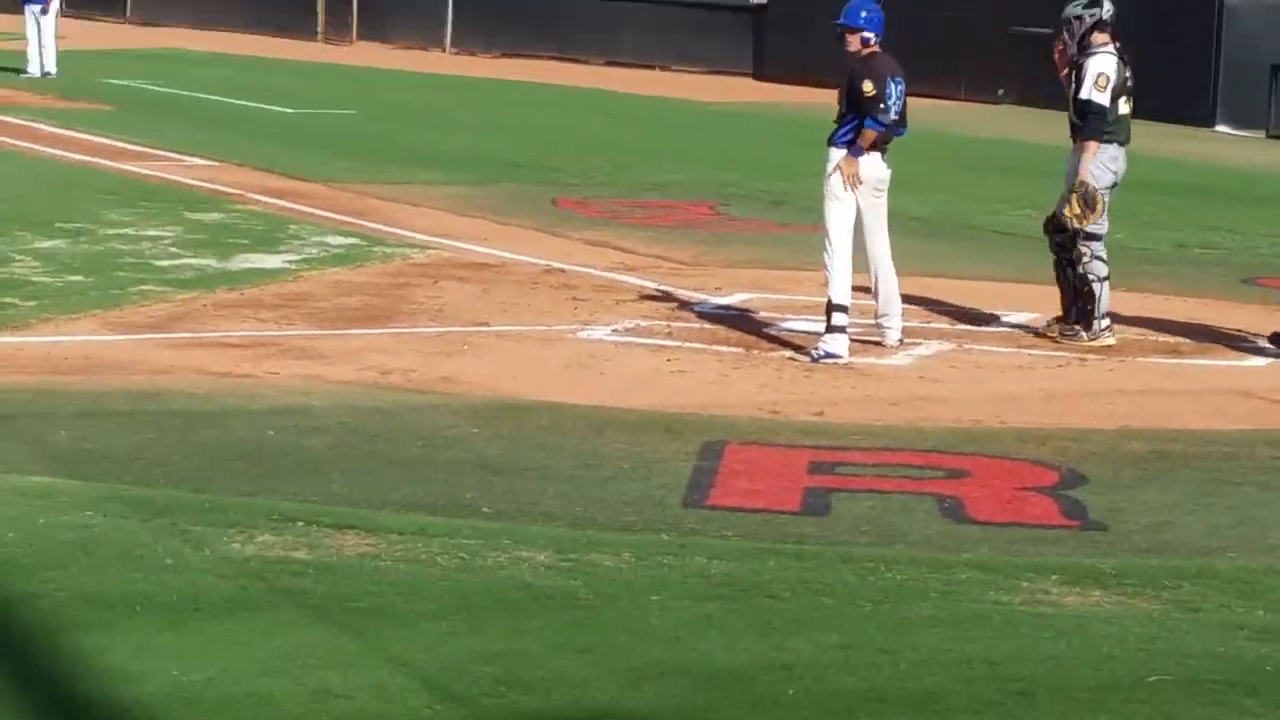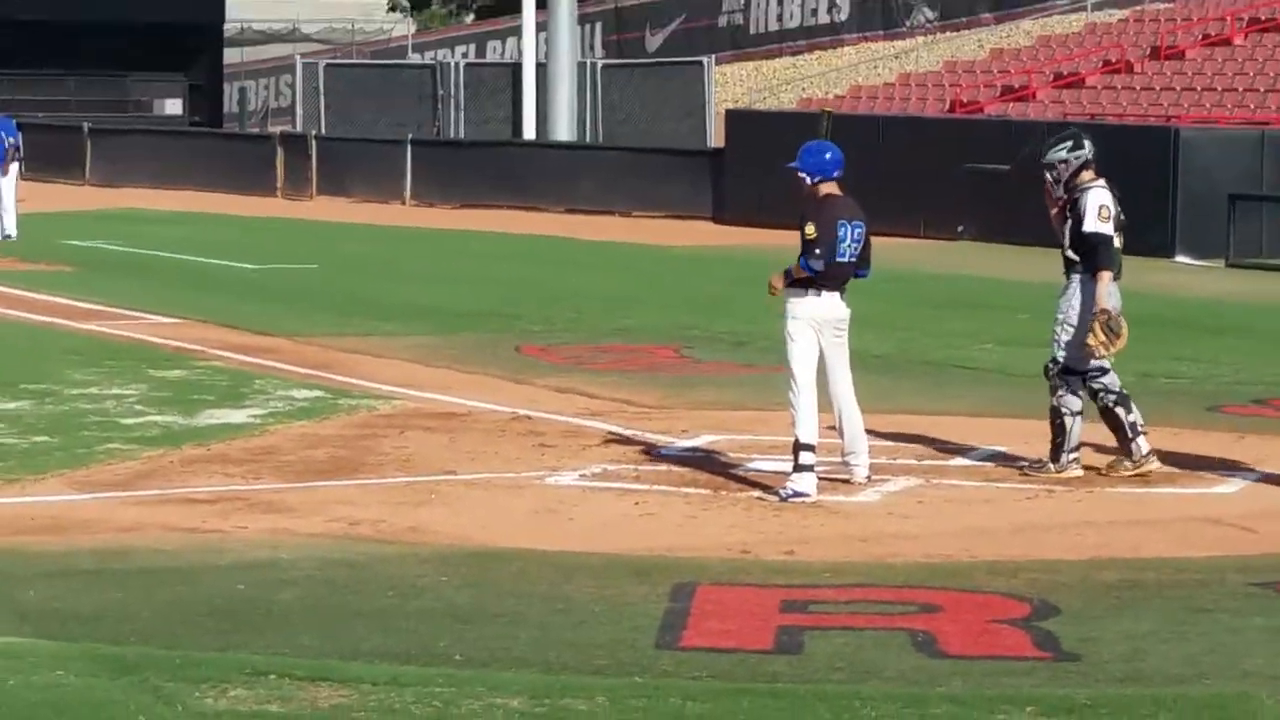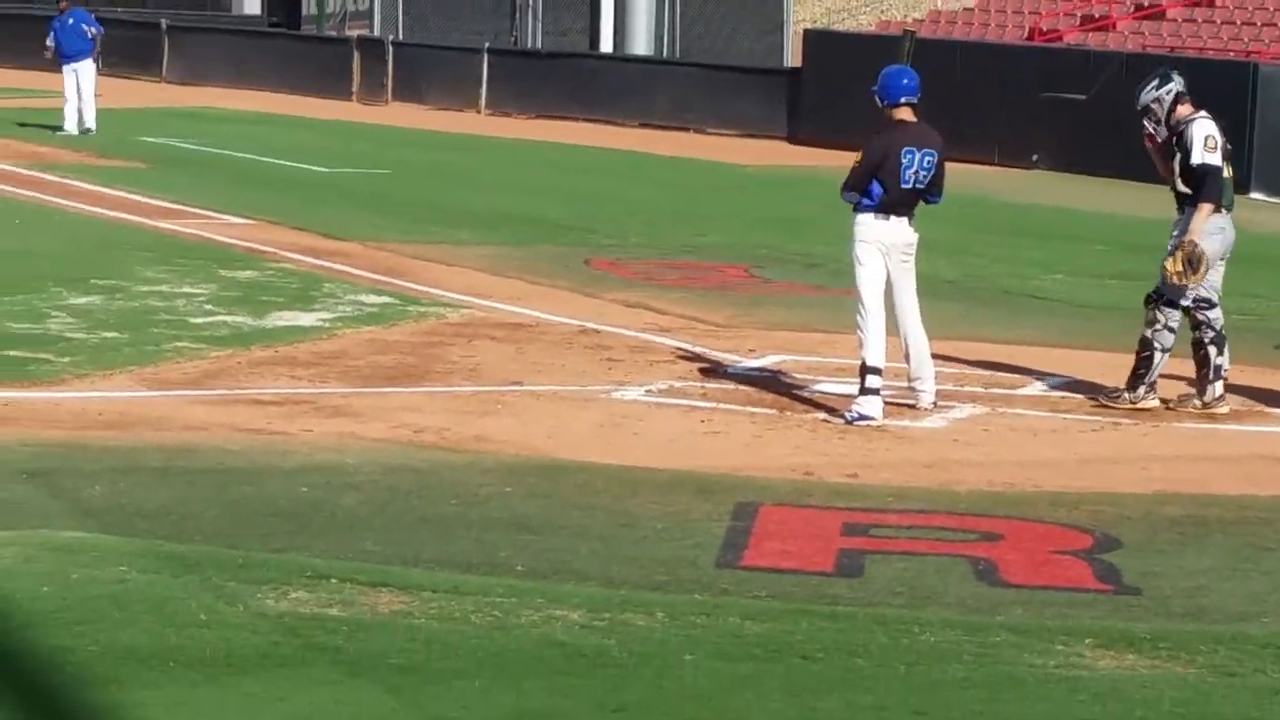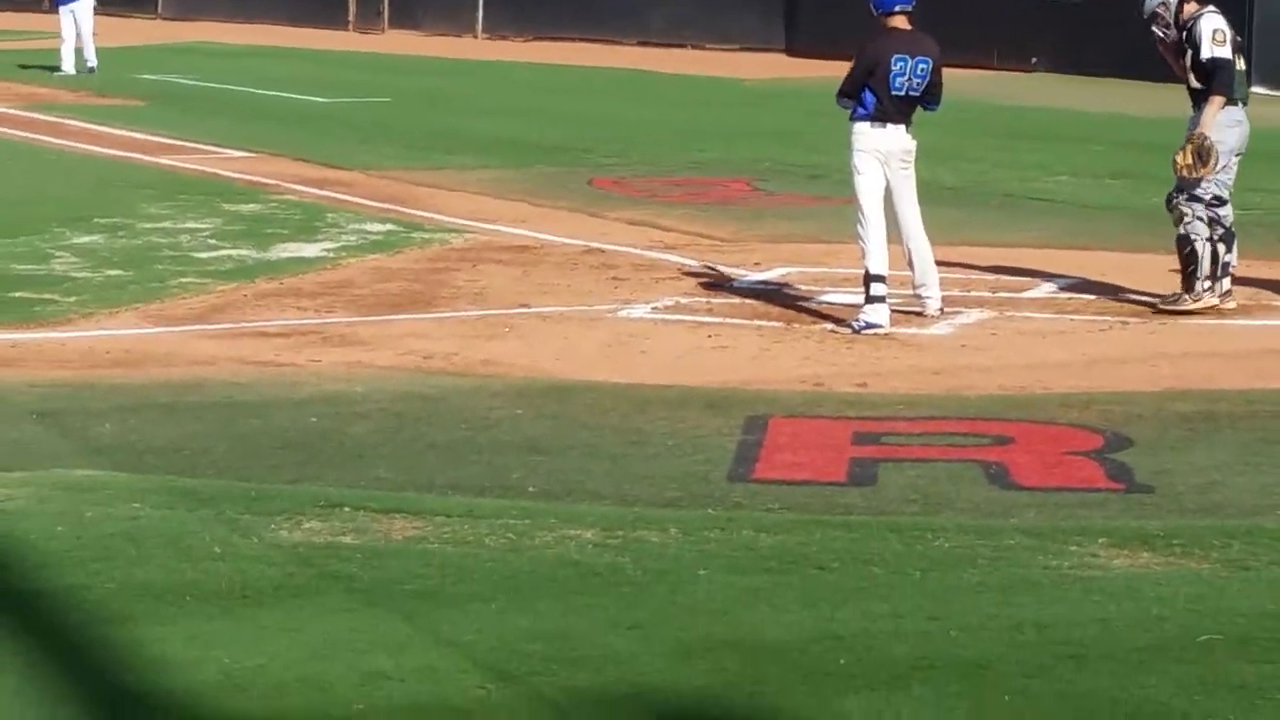
dt=0.3s
person 1, frame 1
left shoulder: (867, 69)
right shoulder: (894, 73)
left elbow: (879, 113)
right elbow: (897, 126)
left wrist: (853, 155)
left hip: (850, 159)
right hip: (877, 165)
left knee: (839, 245)
right knee: (878, 239)
left ankle: (836, 338)
right ankle: (891, 327)
person 1, frame 2
left shoulder: (818, 210)
right shoulder: (856, 213)
left elbow: (814, 260)
right elbow: (862, 269)
left wrist: (784, 274)
left hip: (806, 302)
right hip: (837, 304)
left knee: (803, 386)
right knee: (841, 382)
left ankle: (804, 476)
right ankle: (858, 464)
person 1, frame 3
left shoulder: (884, 139)
right shoulder: (933, 140)
left elbow: (850, 191)
right elbow: (934, 195)
left wrist: (859, 188)
left hip: (873, 228)
right hip: (905, 229)
left knee: (871, 310)
right knee: (908, 307)
left ankle: (871, 401)
right ankle: (925, 390)
person 1, frame 4
left shoulder: (876, 46)
right shoulder: (929, 48)
left elbow: (845, 97)
right elbow: (932, 102)
left hip: (870, 137)
right hip: (903, 138)
left knee: (872, 220)
right knee: (910, 217)
left ankle: (877, 311)
right ankle: (931, 297)
person 2, frame 1
left shoulder: (1097, 63)
right shoulder: (1110, 59)
left elbow: (1093, 117)
left wrist: (1083, 170)
right wrist: (1065, 70)
left hip: (1095, 156)
right hip: (1108, 152)
left knee: (1087, 240)
right knee: (1060, 228)
left ankle: (1096, 326)
right ankle: (1075, 314)
person 2, frame 2
left shoulder: (1094, 196)
right shoulder: (1082, 197)
left elbow: (1104, 251)
left wrist: (1101, 300)
right wrist: (1057, 213)
left hip: (1090, 290)
right hip: (1095, 291)
left knee: (1065, 372)
right knee: (1097, 374)
left ankle: (1064, 459)
right ankle: (1139, 451)
person 2, frame 3
left shoulder: (1200, 128)
right shoulder: (1185, 131)
left elbow: (1210, 184)
right elbow: (1179, 180)
left wrist: (1193, 230)
right wrist: (1158, 152)
left hip: (1204, 227)
right hip: (1215, 228)
left knee: (1166, 303)
right knee: (1205, 309)
left ankle: (1141, 389)
right ankle: (1212, 393)
person 2, frame 4
right shoulder: (1196, 29)
left elbow: (1222, 76)
left wrist: (1204, 124)
right wrist: (1172, 54)
left hip: (1220, 121)
right hip: (1223, 122)
left knee: (1189, 199)
right knee: (1215, 204)
left ankle: (1199, 288)
right ankle: (1221, 288)
